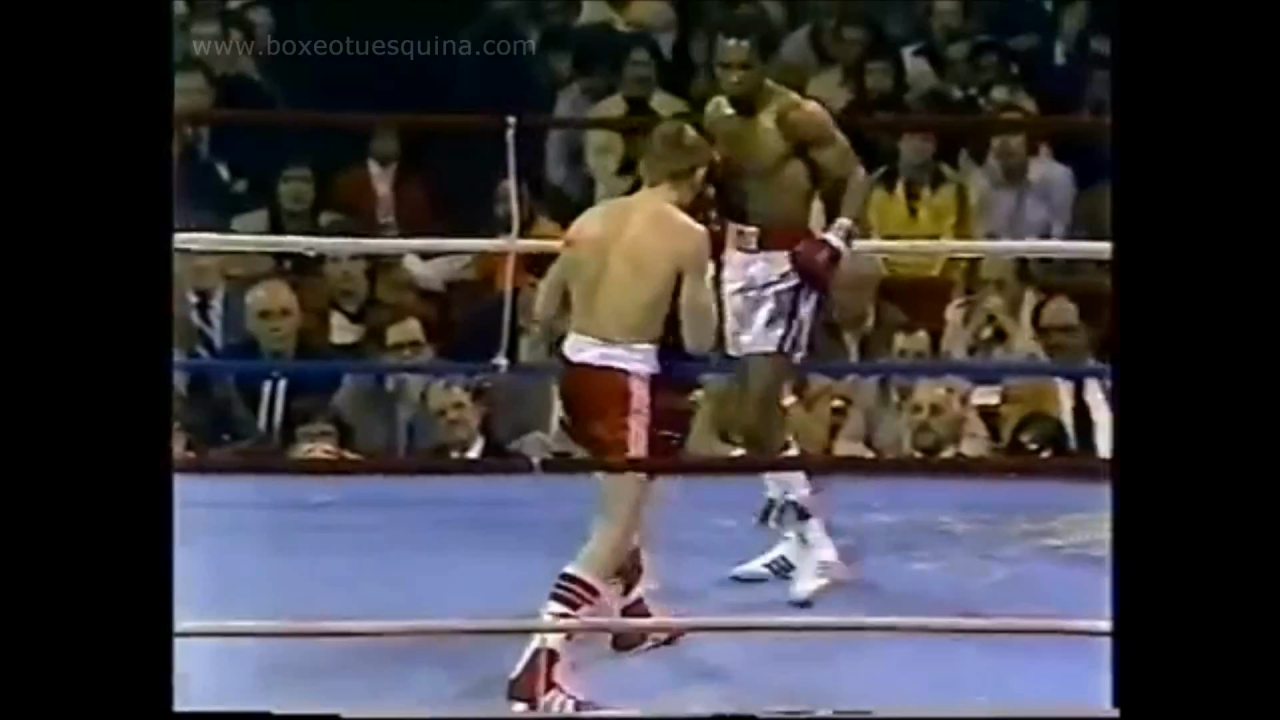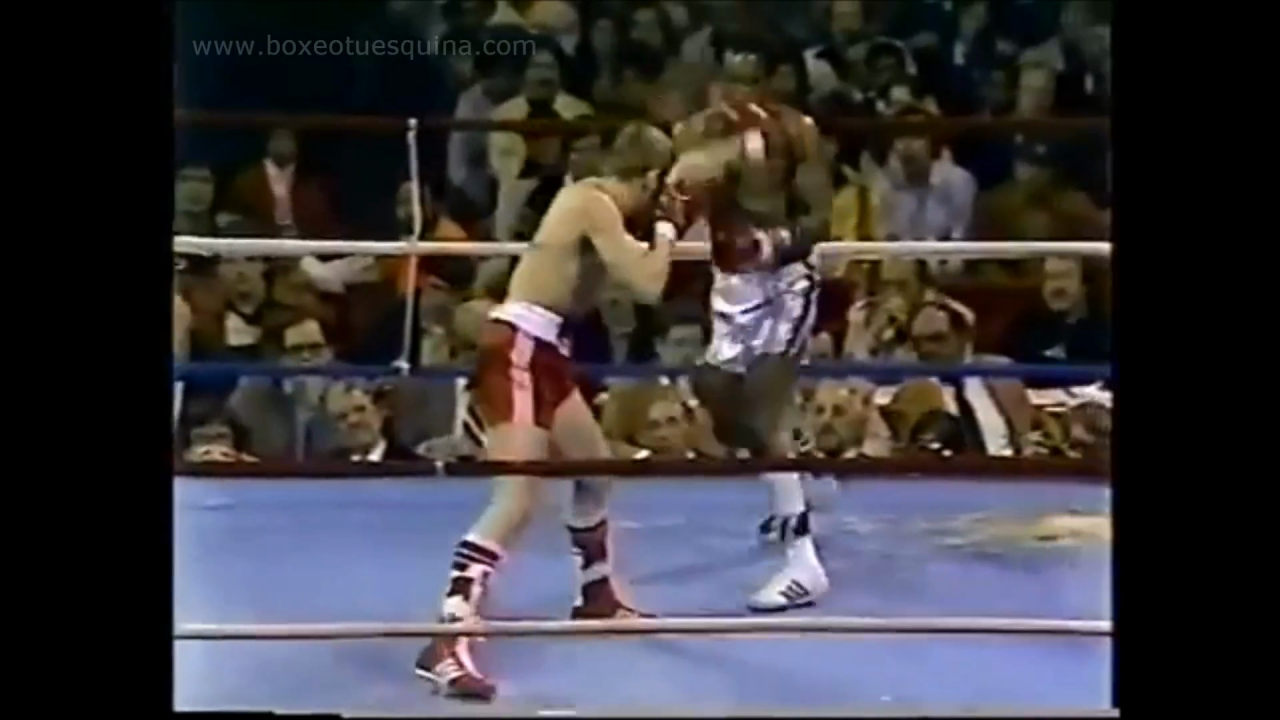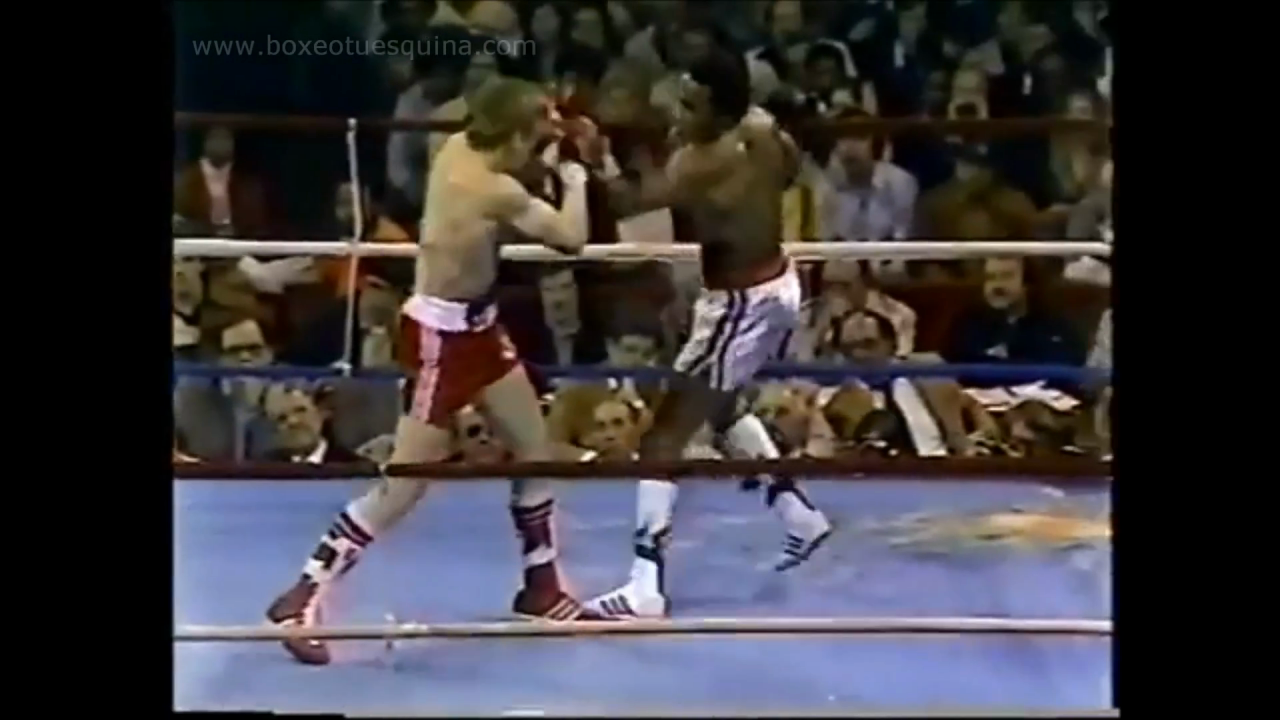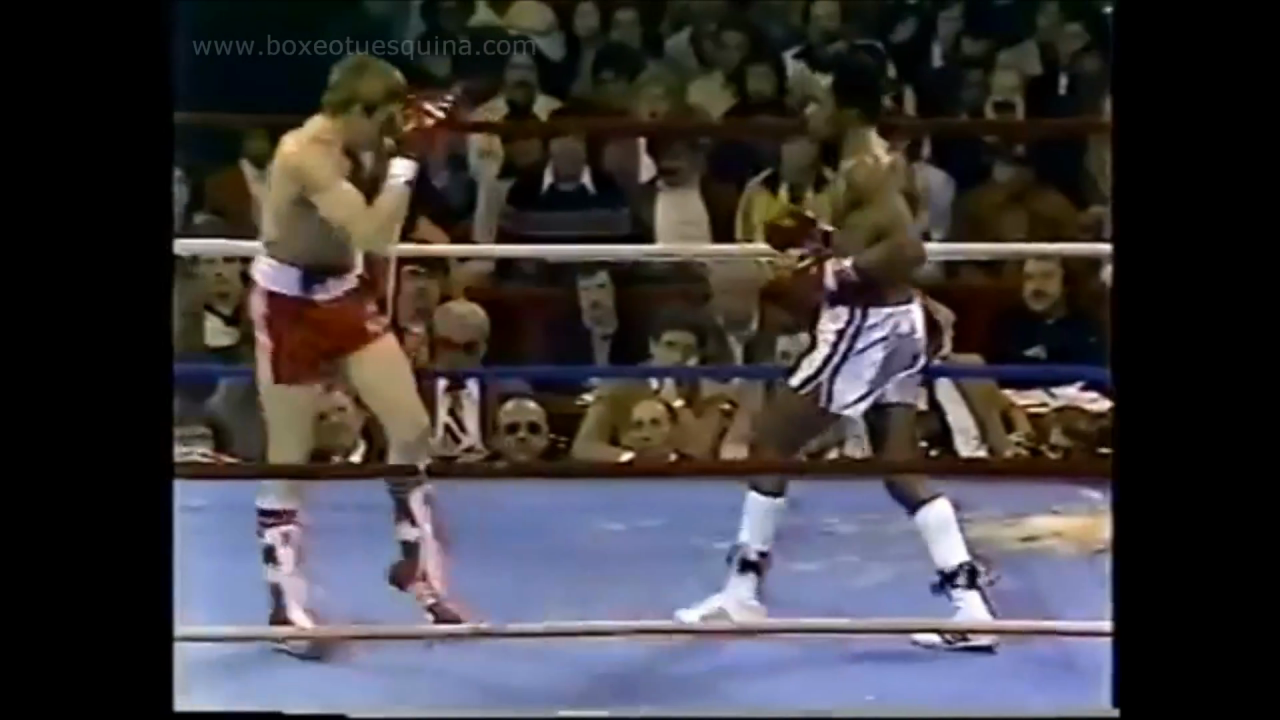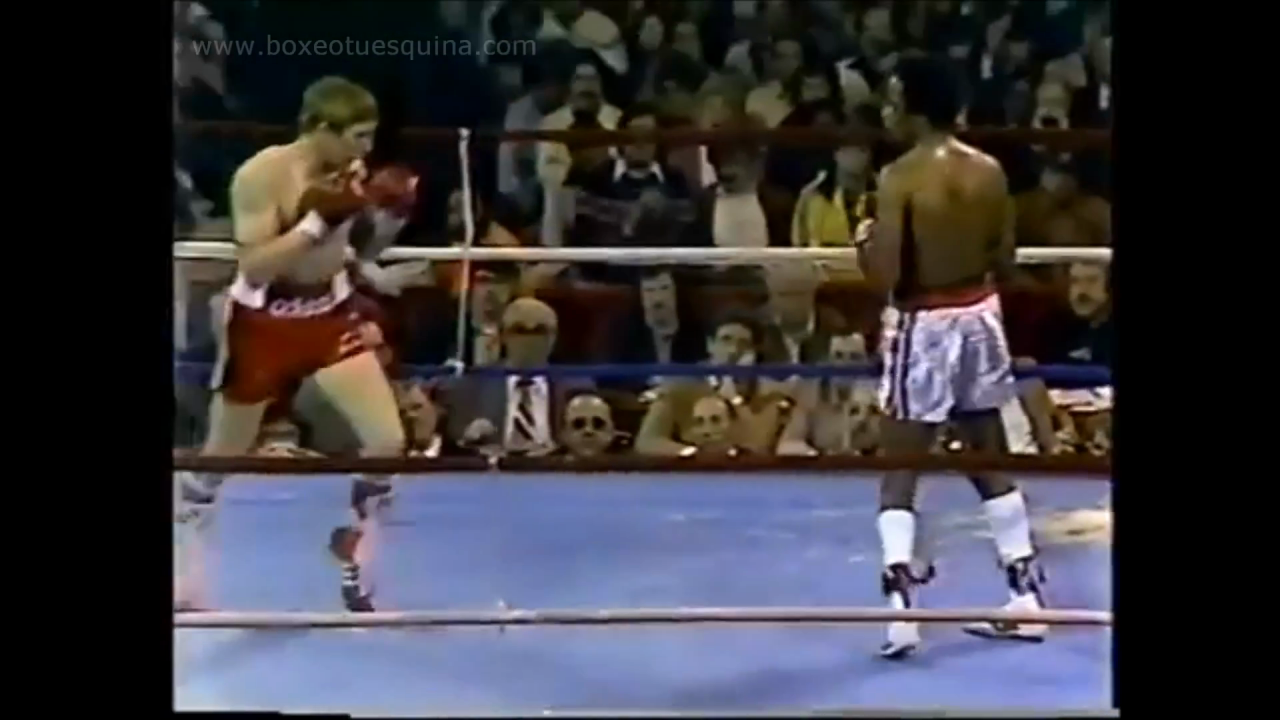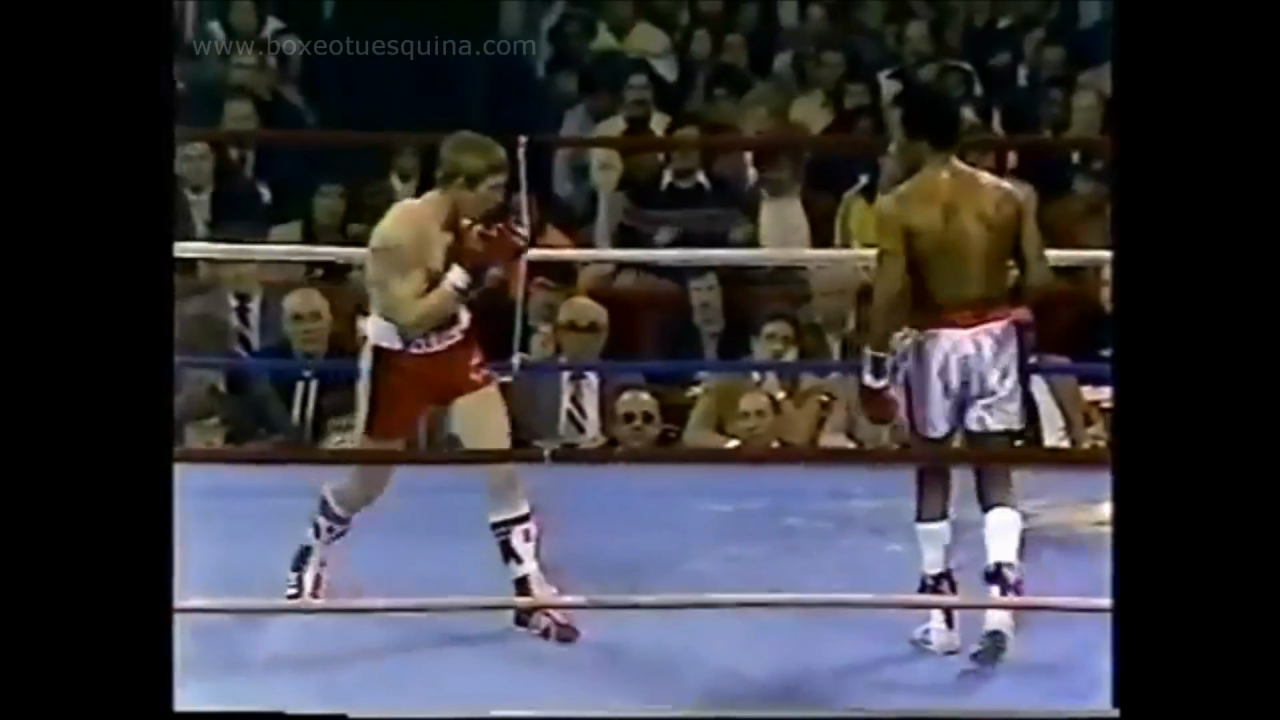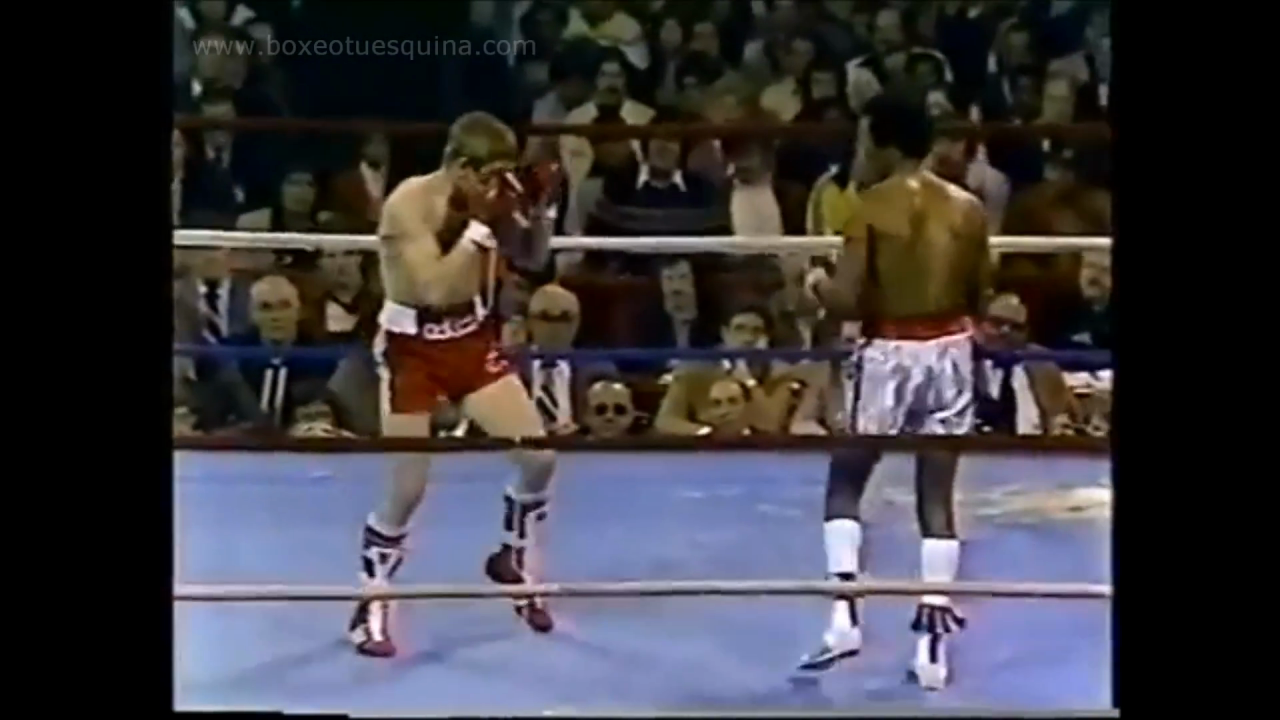
dt=0.4s
person 1, frame 1
left shoulder: (799, 117)
right shoulder: (714, 114)
left elbow: (851, 178)
left wrist: (834, 240)
left hip: (789, 266)
right hip: (742, 262)
left knee: (762, 406)
right knee: (756, 406)
left ankle: (819, 545)
right ankle: (803, 540)
person 1, frame 2
left shoulder: (795, 130)
right shoulder: (701, 128)
left elbow: (817, 219)
right elbow: (672, 202)
left wrist: (765, 244)
left hip: (787, 283)
right hip: (732, 286)
left knee: (762, 420)
right knee: (725, 417)
left ankle: (804, 568)
right ankle: (792, 497)
person 1, frame 3
left shoulder: (700, 161)
right shoulder: (762, 127)
left elbow: (627, 200)
right elbow: (790, 166)
left hip: (739, 305)
right hip: (777, 290)
left knee: (662, 438)
right knee: (722, 411)
right ankle: (798, 509)
person 1, frame 4
left shoulder: (863, 168)
right shoulder: (875, 160)
left elbow: (908, 251)
left wrist: (835, 272)
right wrist: (822, 236)
left hip: (862, 322)
right hip: (899, 318)
left knee: (768, 448)
right knee: (906, 470)
left ankle: (742, 593)
right ankle: (970, 604)
person 1, frame 5
left shoulder: (900, 178)
right shoulder: (989, 170)
left elbow: (879, 270)
right elbow: (1003, 257)
left wrist: (870, 240)
left hip: (922, 324)
right hip: (979, 316)
left knee: (899, 470)
right knee: (989, 462)
left ankle: (905, 605)
right ankle: (1026, 599)
person 1, frame 6
left shoulder: (900, 203)
right shoulder: (1005, 195)
left elbow: (889, 291)
right elbow: (1037, 278)
left wrist: (874, 371)
left hip: (934, 344)
right hip: (993, 339)
left knee: (932, 480)
right knee: (995, 481)
left ankle: (943, 614)
right ankle: (1001, 594)
person 1, frame 7
left shoulder: (869, 207)
right shoulder: (969, 209)
left elbow: (848, 300)
right elbow: (979, 300)
left wrist: (818, 280)
left hip: (890, 354)
right hip: (950, 352)
left knee: (844, 484)
right knee: (936, 501)
left ankle: (845, 617)
right ankle: (933, 641)
person 2, frame 1
left shoulder: (590, 220)
right shoulder: (688, 238)
left elbow: (543, 306)
right elbow: (698, 340)
right wrist: (707, 268)
left hip: (577, 369)
right hip: (622, 381)
left knee: (627, 503)
right knee: (613, 535)
left ankle: (632, 614)
right ankle: (540, 670)
person 2, frame 2
left shoulder: (588, 193)
right shoulder: (597, 208)
right elbow: (648, 287)
right wrist: (669, 228)
left hip: (545, 350)
right hip: (520, 349)
left knee: (597, 469)
right knee: (518, 501)
left ankle: (597, 596)
right ankle: (448, 641)
person 2, frame 3
left shoulder: (460, 149)
right shoulder: (493, 188)
right elbow: (571, 238)
left wrist: (547, 144)
right wrist: (575, 172)
left hip: (476, 325)
right hip: (442, 337)
left knee: (536, 450)
right knee: (400, 490)
left ankle: (542, 590)
right ankle: (300, 601)
person 2, frame 4
left shoulder: (351, 140)
right shoulder: (303, 156)
right elbow: (372, 234)
left wrist: (411, 145)
right wrist: (404, 160)
left hip: (348, 295)
right hip: (291, 304)
left knee: (413, 430)
right knee: (291, 459)
left ankle: (419, 568)
right ankle: (286, 600)
person 2, frame 5
left shoulder: (347, 174)
right shoulder: (261, 175)
left elbow: (368, 249)
right elbow: (259, 268)
left wrist: (392, 212)
right wrist: (318, 218)
left hip: (330, 316)
right hip: (262, 322)
left knee: (388, 440)
right knee: (222, 456)
left ankle: (354, 537)
right ankle: (186, 557)
person 2, frame 6
left shoulder: (468, 220)
right shoulder: (401, 231)
left elbow: (488, 284)
right elbow: (410, 322)
left wrist: (502, 259)
right wrist: (464, 272)
left hip: (456, 348)
right hip: (398, 357)
left knee: (504, 473)
right knee: (367, 486)
left ankle: (533, 596)
right ankle: (313, 552)
person 2, frame 7
left shoulder: (487, 198)
right shoulder: (409, 205)
left elbow: (531, 261)
right elbow: (436, 290)
left wrist: (535, 207)
right wrist: (483, 226)
left hip: (472, 337)
right hip: (410, 346)
left knee: (540, 458)
right knee: (408, 490)
left ankle: (511, 556)
right ankle: (370, 607)
